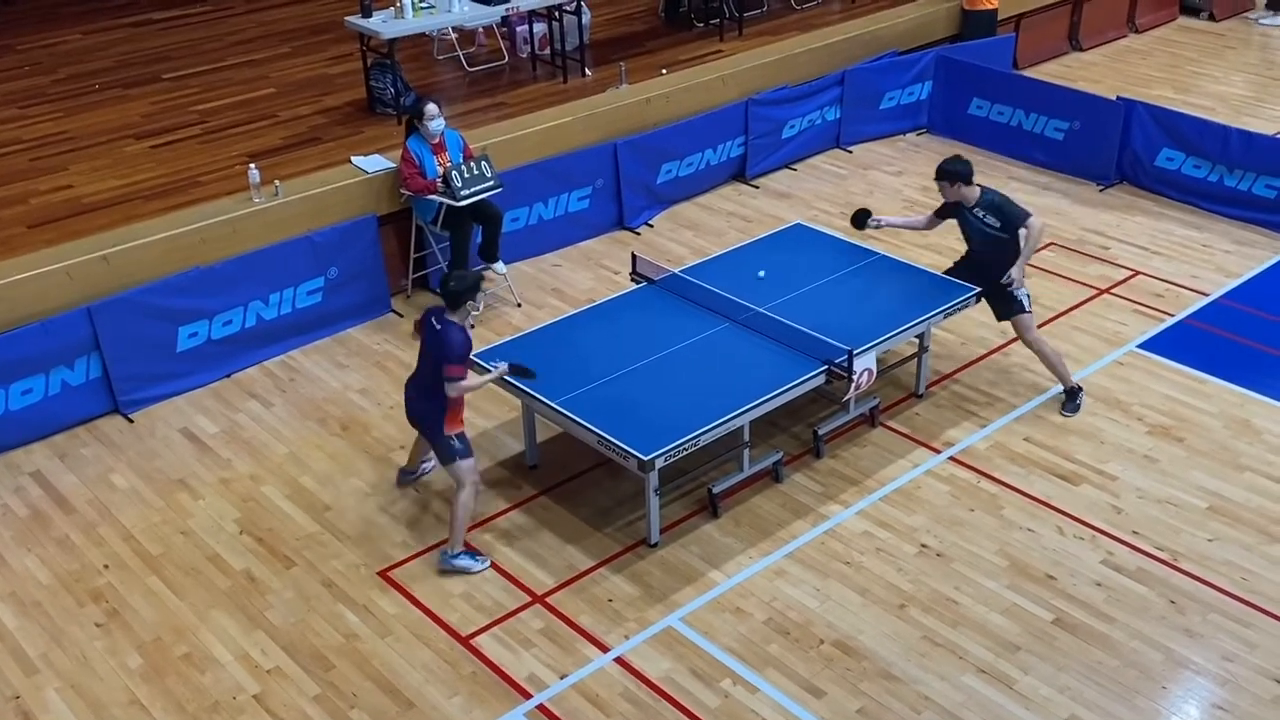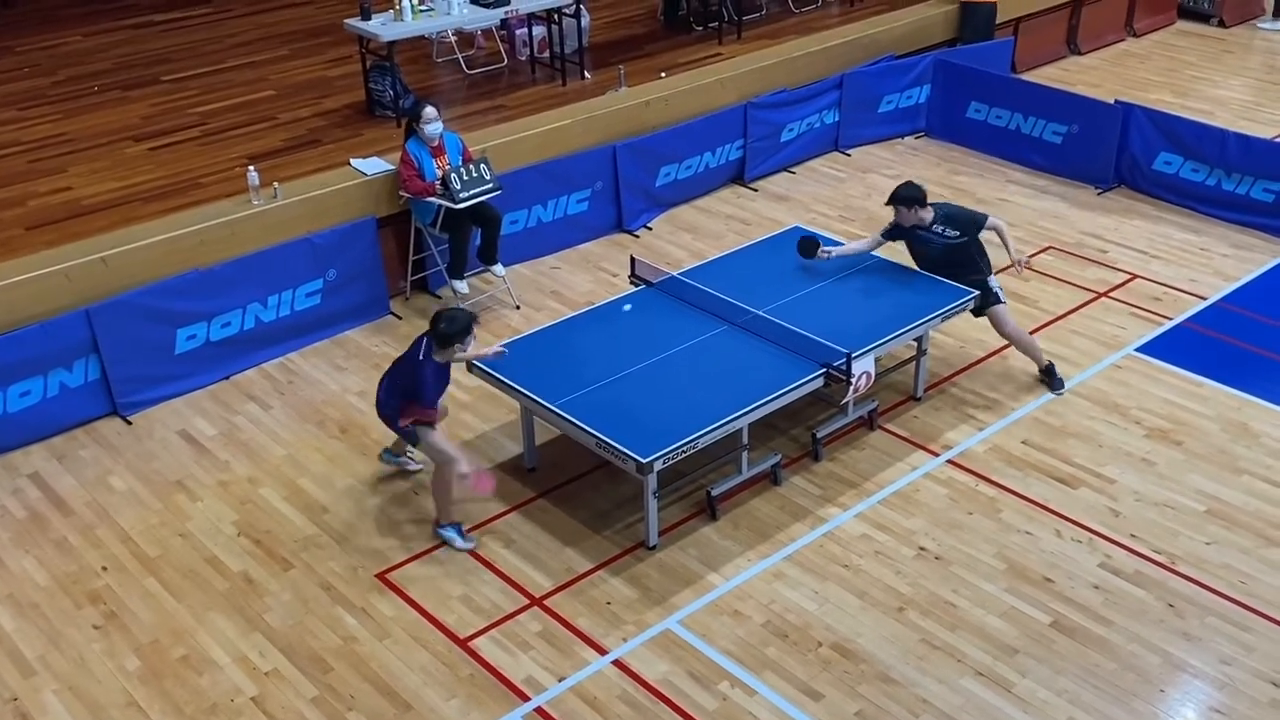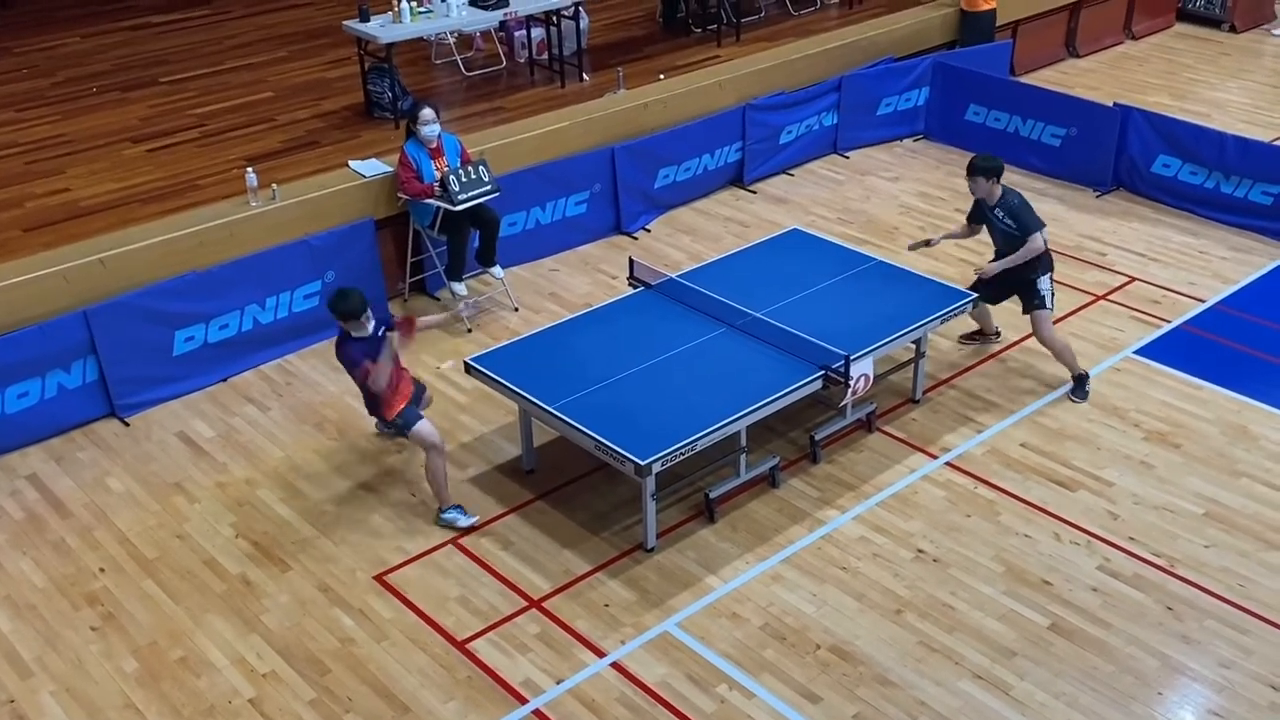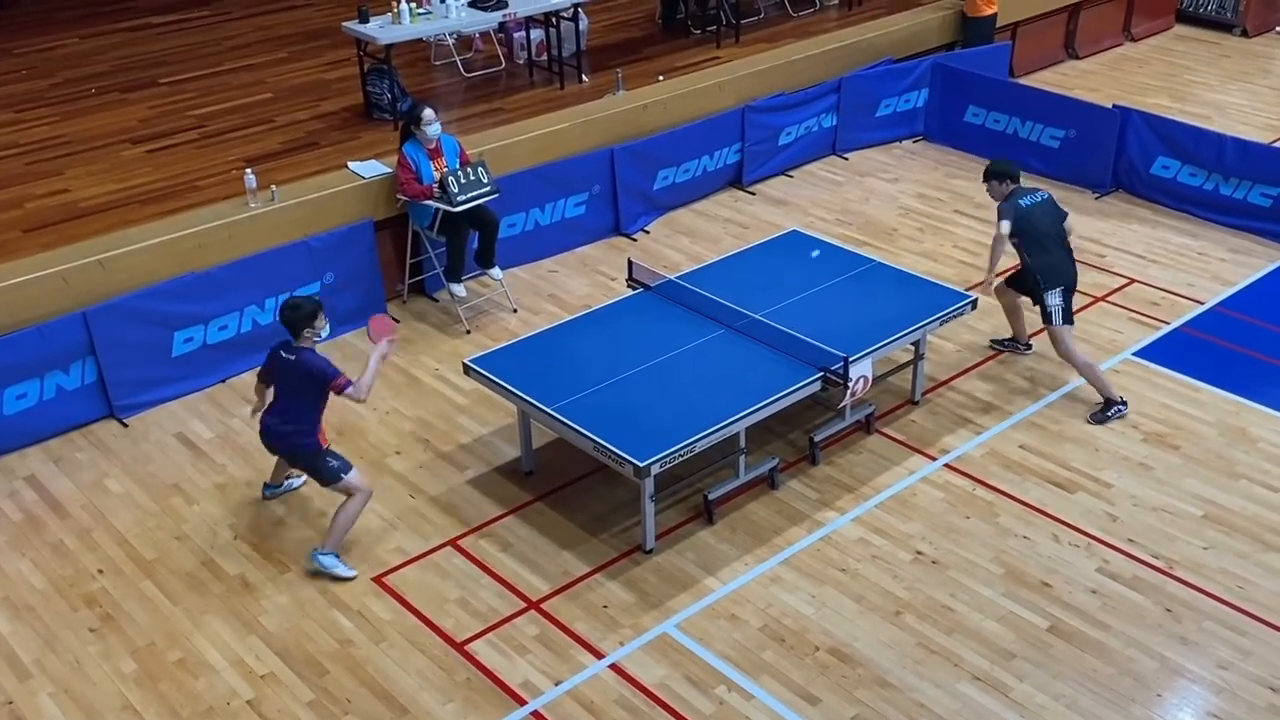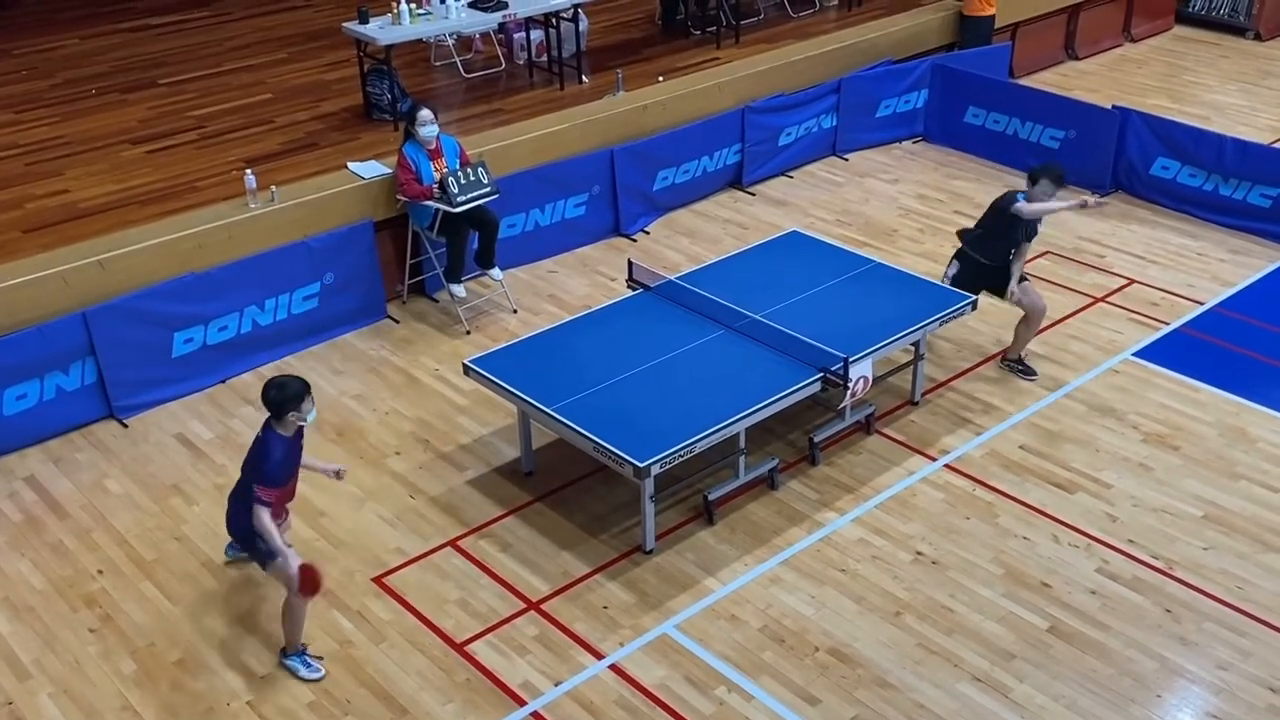
dt=0.4s
person 1, frame 1
left shoulder: (434, 315)
right shoulder: (457, 341)
left elbow: (419, 331)
right elbow: (454, 390)
right wrist: (493, 376)
left hip: (417, 402)
right hip: (439, 415)
right knee: (469, 481)
left ankle: (410, 470)
right ankle: (454, 553)
person 1, frame 2
left shoulder: (432, 339)
right shoulder: (427, 380)
right elbow: (428, 422)
left wrist: (480, 354)
right wrist: (457, 461)
left hip: (398, 395)
right hip: (398, 411)
left knee: (433, 420)
right knee: (446, 459)
left ankle: (395, 453)
right ankle: (446, 524)
person 1, frame 3
left shoulder: (376, 322)
right shoulder: (347, 349)
left elbow: (415, 326)
right elbow: (377, 385)
left wrist: (450, 316)
right wrist: (387, 349)
left hip: (403, 384)
right hip: (389, 400)
left knee: (424, 401)
right knee: (434, 442)
left ankle: (389, 424)
right ankle: (447, 509)
person 1, frame 4
left shoulder: (278, 352)
right shoulder: (316, 365)
left elbow: (262, 384)
right elbow: (360, 394)
left wrist: (260, 404)
right wrist: (376, 355)
left hip: (271, 434)
right hip: (303, 445)
right knee: (362, 490)
left ankle: (274, 485)
right ankle: (325, 553)
person 1, frame 5
left shoulder: (283, 428)
right shoulder: (274, 459)
right elbow: (261, 514)
left wrist: (324, 468)
right wrist: (285, 556)
right hip: (249, 522)
left knee: (280, 528)
right knee: (300, 585)
left ankle: (239, 549)
right ankle: (293, 652)
person 2, frame 1
left shoulder: (997, 203)
right shoulder: (955, 203)
left elbow: (1035, 227)
right elbow: (928, 222)
left wrist: (1020, 266)
right wrist: (887, 222)
left hip: (1006, 276)
right hip: (973, 265)
left knee: (1030, 338)
left ankle: (1072, 389)
person 2, frame 2
left shoulder: (952, 215)
right shoulder: (903, 226)
left elbow: (996, 224)
right elbow: (871, 242)
left wrist: (1012, 253)
right wrist: (834, 252)
left hip: (975, 276)
right hip: (937, 278)
left knee: (1009, 330)
left ankle: (1046, 368)
person 2, frame 3
left shoulder: (1014, 205)
right shoulder: (982, 202)
left elbow: (1038, 244)
right elbow: (971, 229)
left wrist: (1000, 266)
right wrist: (942, 237)
left hip: (1033, 269)
right hip: (1004, 264)
left knee: (1044, 335)
left ankle: (1079, 375)
right ankle: (989, 332)
person 2, frame 4
left shoulder: (1009, 206)
right shoulder: (1042, 195)
left elbow: (1002, 234)
right elbow: (1068, 229)
left wrist: (990, 272)
left hip: (1053, 280)
right hip: (1043, 270)
left knee: (1065, 349)
right knee: (1003, 291)
left ankle: (1114, 401)
right ankle: (1020, 340)
person 2, frame 5
left shoulder: (1034, 217)
right shoulder: (1014, 200)
left elbow: (1020, 254)
right elbow: (1027, 211)
left wrist: (1014, 280)
right wrist: (1073, 204)
left hip: (1000, 266)
right hip: (971, 261)
left knee: (1038, 307)
left ankle: (1012, 356)
person 3, frame 1
left shoulder: (453, 136)
right shoulder: (412, 147)
left elbow: (470, 162)
right elbow: (409, 181)
right wrist: (434, 185)
right hip: (434, 202)
left knee: (494, 214)
right knee: (463, 223)
left ankle: (490, 256)
right ankle: (458, 271)
person 3, frame 2
left shoulder: (452, 139)
right shoulder: (411, 149)
left elbow: (470, 165)
right elbow: (408, 183)
right wrist: (432, 188)
right hip: (433, 204)
left knee: (493, 216)
right knee: (462, 225)
left ankle: (488, 258)
right ankle: (455, 274)
person 3, frame 3
left shoulder: (451, 141)
right shoulder: (410, 151)
right elbow: (407, 185)
right wrist: (431, 189)
right hip: (431, 207)
left knee: (491, 219)
right knee: (461, 227)
left ankle: (487, 260)
right ankle: (454, 276)
person 3, frame 4
left shoulder: (450, 142)
right shoulder: (409, 152)
right elbow: (406, 186)
right wrist: (430, 191)
right hip: (430, 208)
left knee: (490, 220)
right knee: (460, 227)
left ankle: (486, 261)
right ankle: (453, 277)
person 3, frame 5
left shoulder: (450, 142)
right shoulder: (408, 153)
left elbow: (467, 168)
right elbow: (406, 187)
right wrist: (430, 191)
right hip: (430, 209)
left knee: (490, 220)
right knee: (460, 228)
left ankle: (485, 262)
right ankle: (453, 277)
